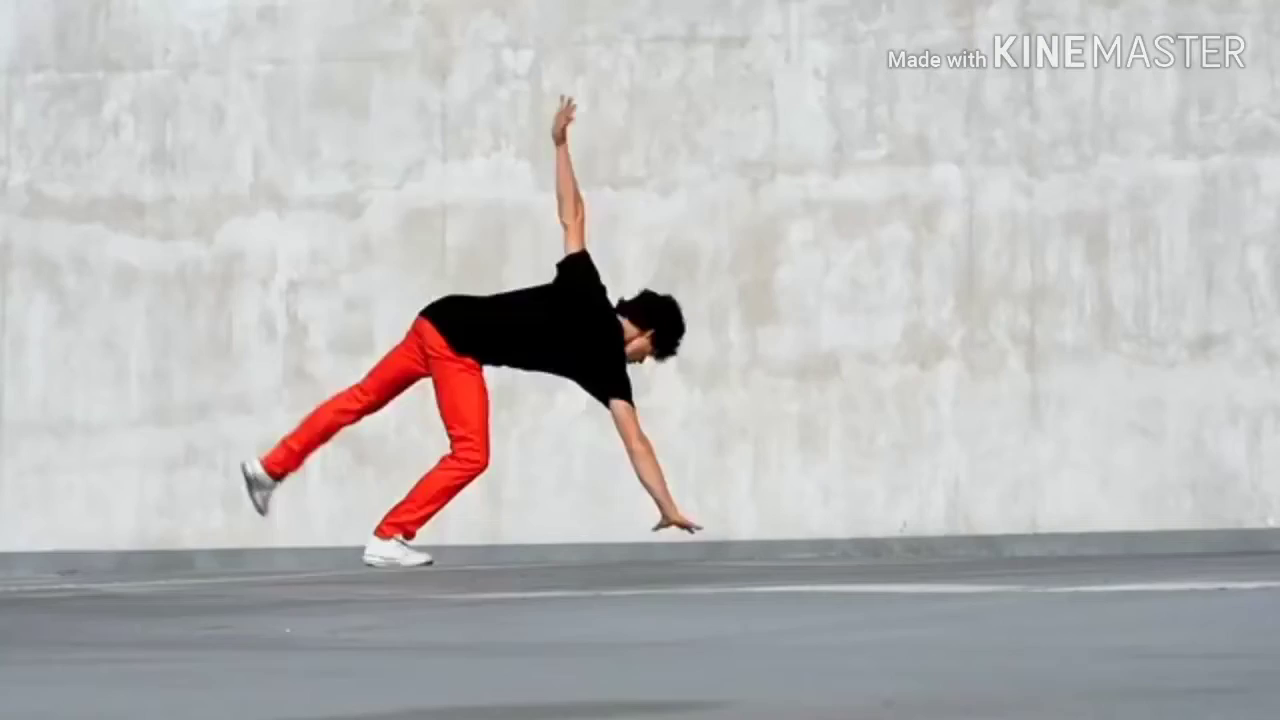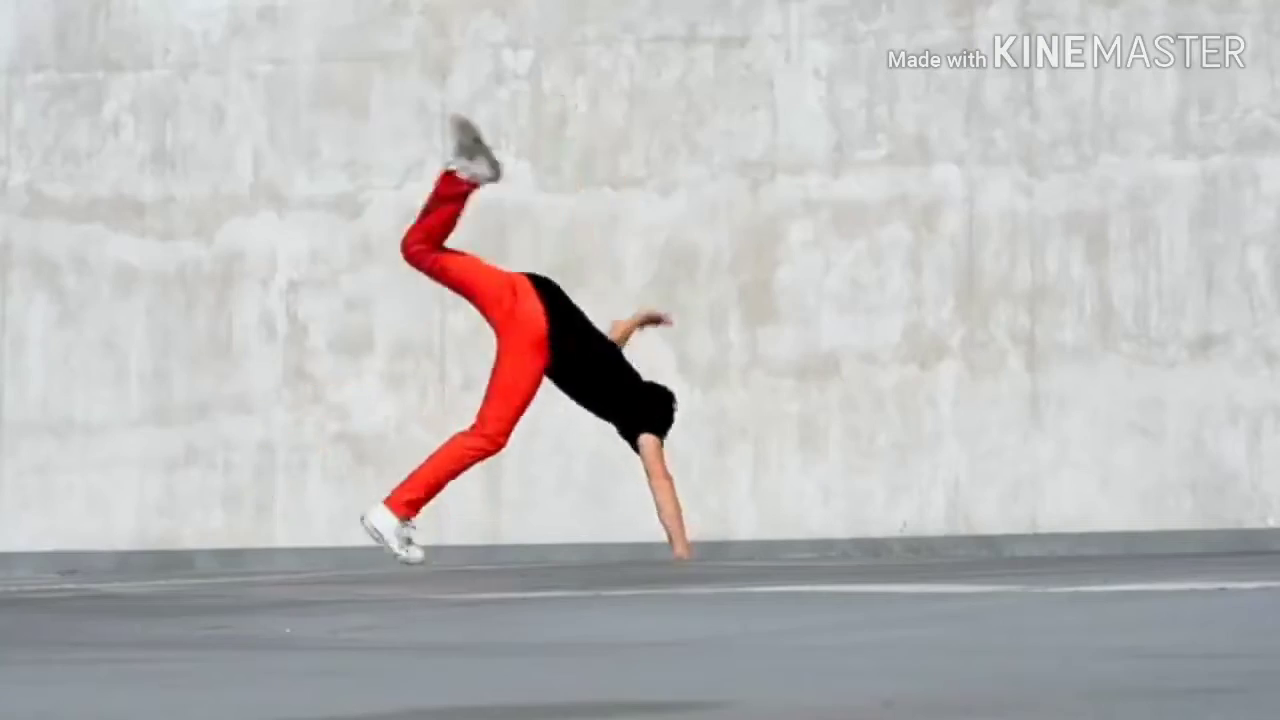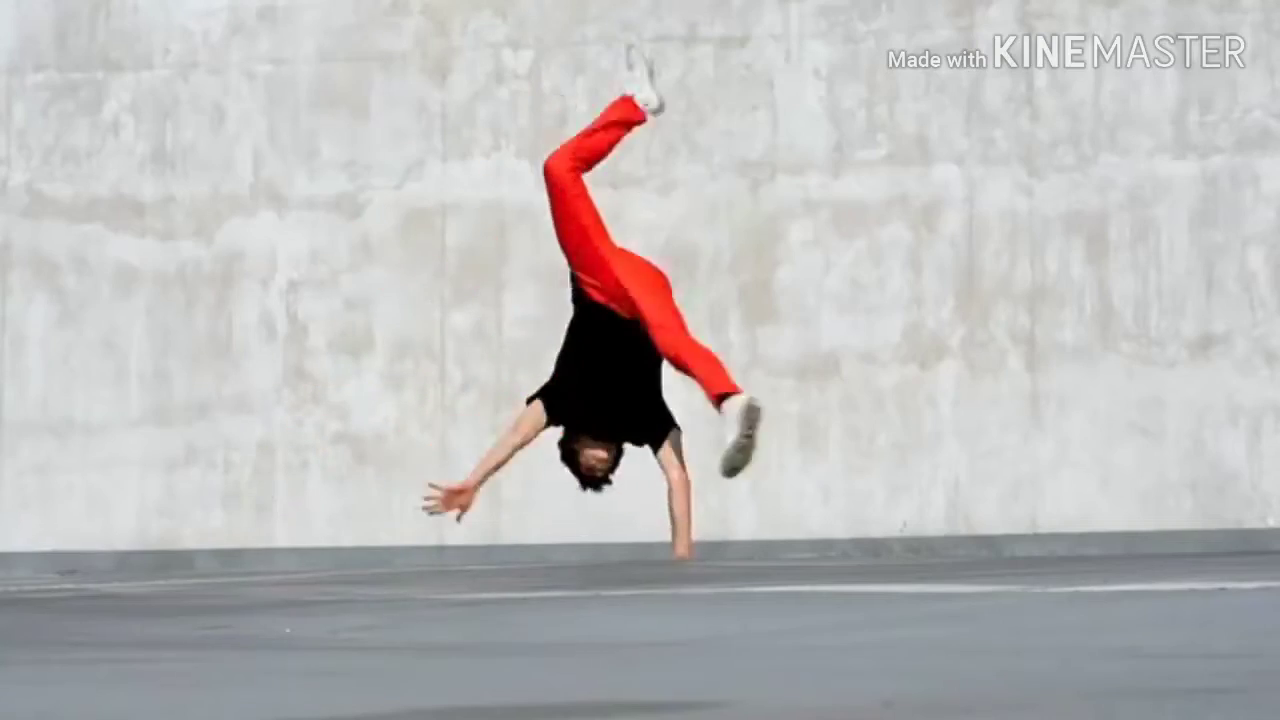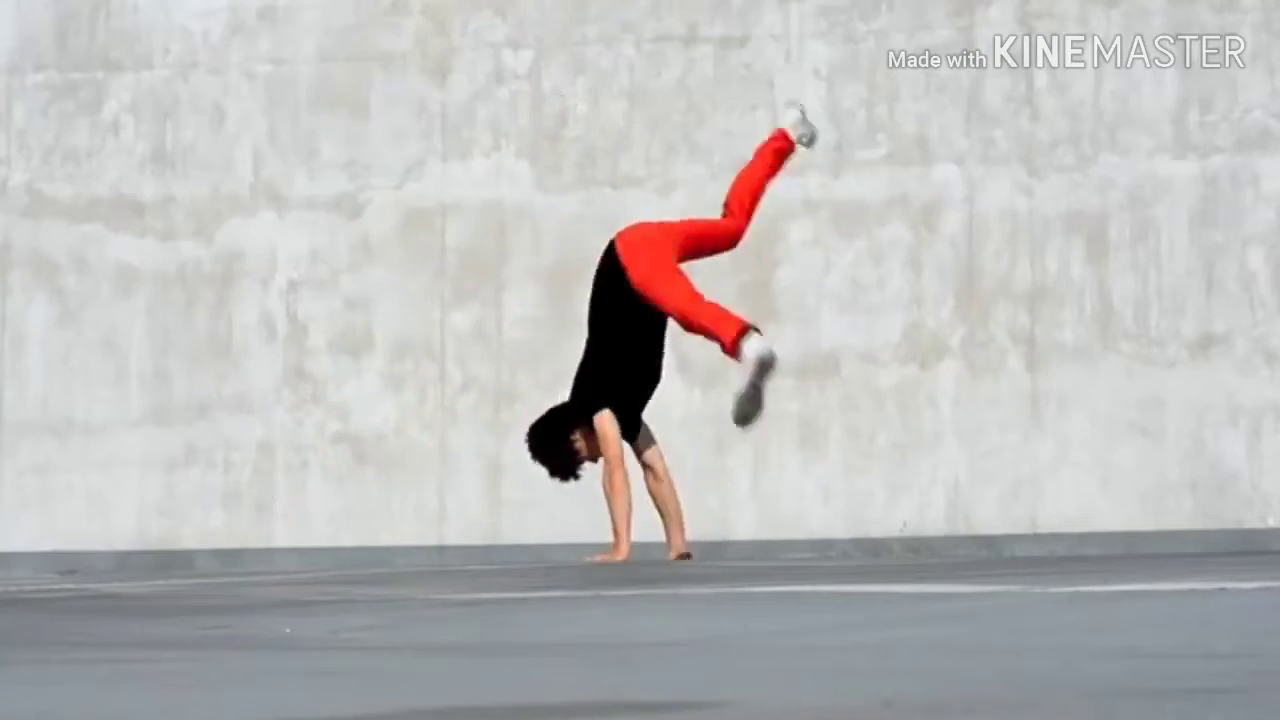
dt=0.3s
person 1, frame 1
left shoulder: (588, 295)
right shoulder: (607, 361)
left elbow: (571, 217)
right elbow: (637, 444)
left wrist: (560, 144)
right wrist: (670, 510)
left hip: (439, 320)
right hip: (459, 348)
left knee: (359, 398)
right knee: (470, 453)
left ankle: (267, 468)
right ankle: (387, 539)
person 1, frame 2
left shoulder: (604, 363)
right shoulder: (639, 408)
left elbow: (612, 334)
right elbow: (658, 477)
left wrist: (640, 318)
right wrist: (681, 547)
left hip: (520, 293)
right hip: (536, 329)
left knee: (419, 248)
right knee: (486, 436)
right ankle: (394, 514)
person 1, frame 3
left shoulder: (566, 401)
right shoulder: (647, 422)
left elbow: (519, 433)
right elbow: (678, 478)
right wrist: (683, 544)
left hip: (601, 281)
right hip: (643, 287)
person 1, frame 4
left shoulder: (597, 404)
left elbow: (616, 469)
left wrist: (621, 547)
right knee: (732, 223)
left ankle: (747, 346)
right ankle: (786, 131)
